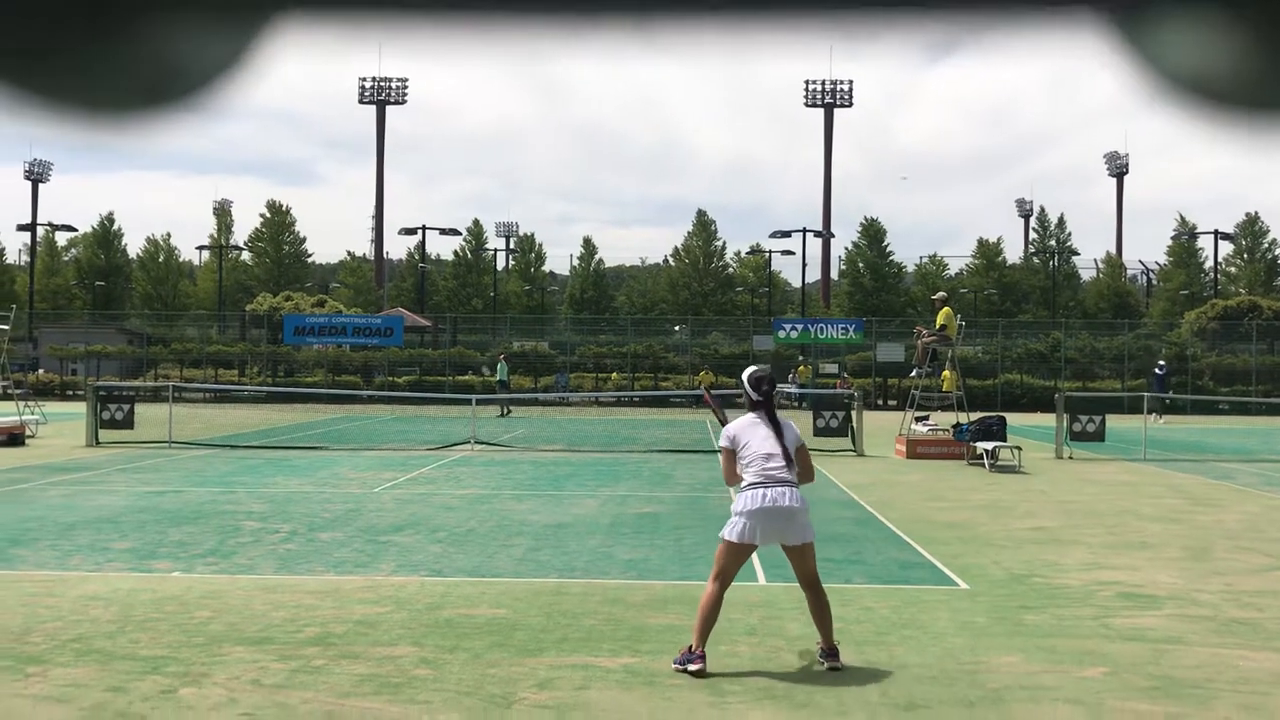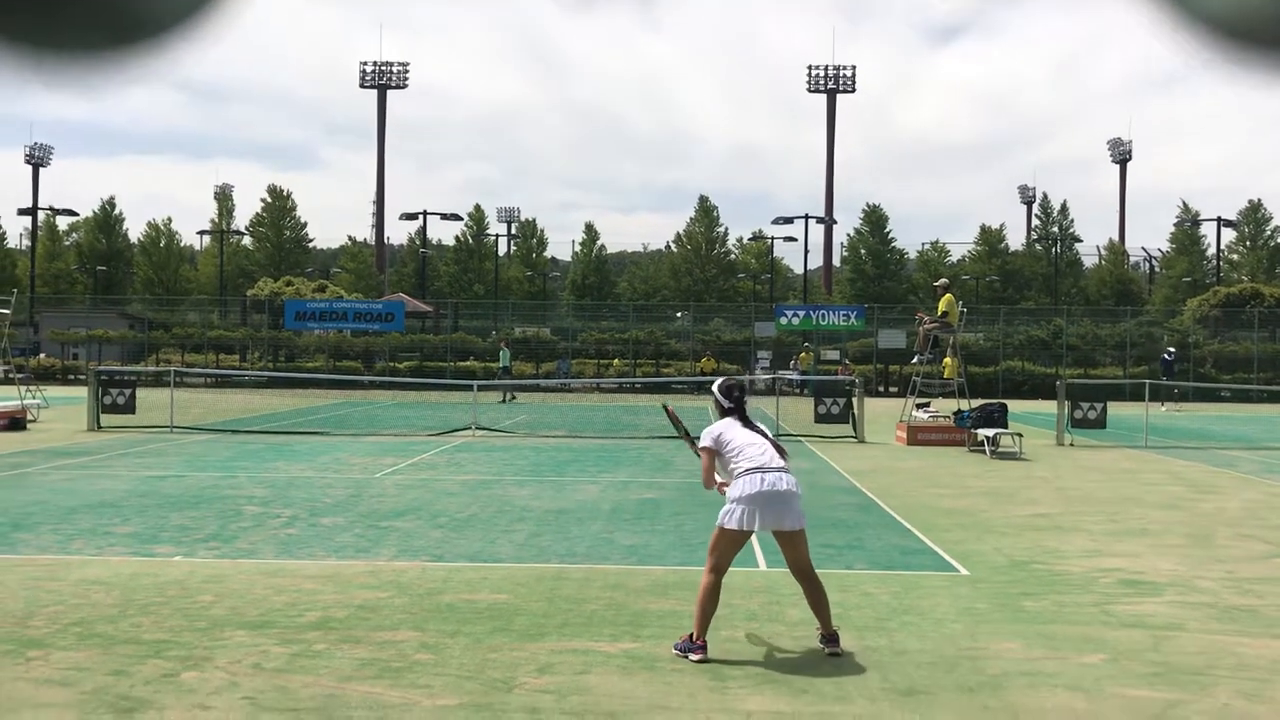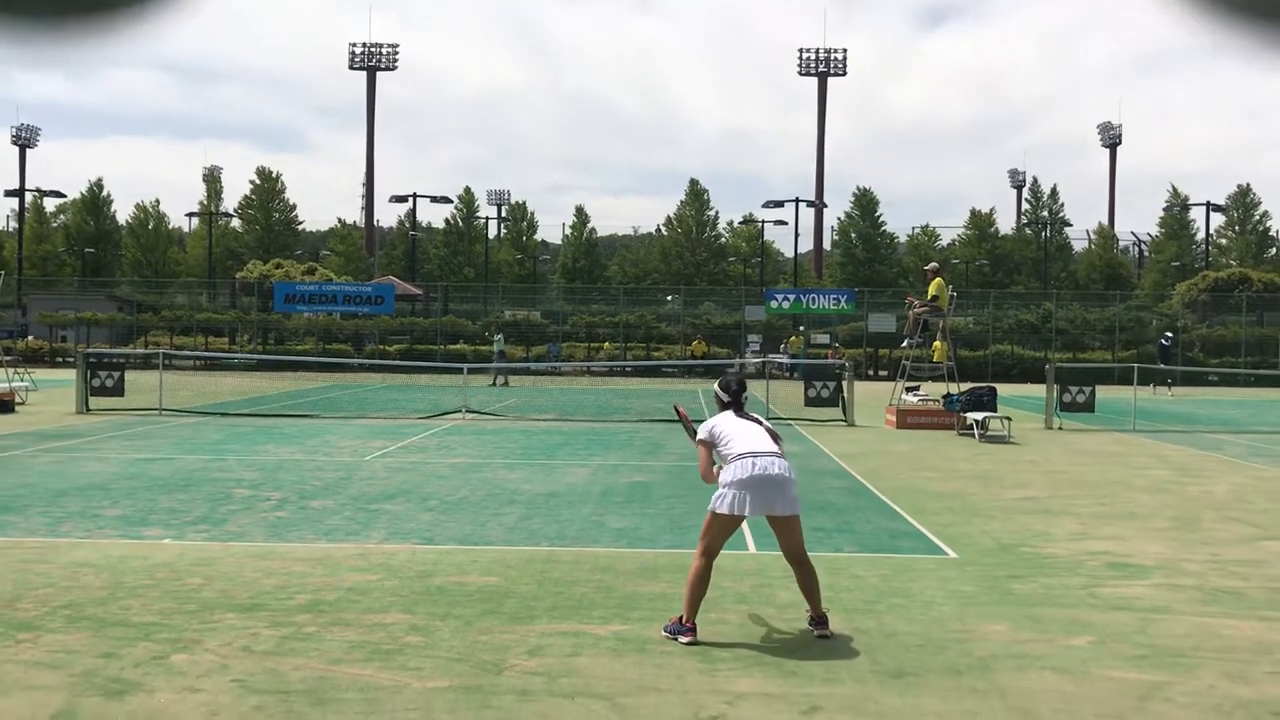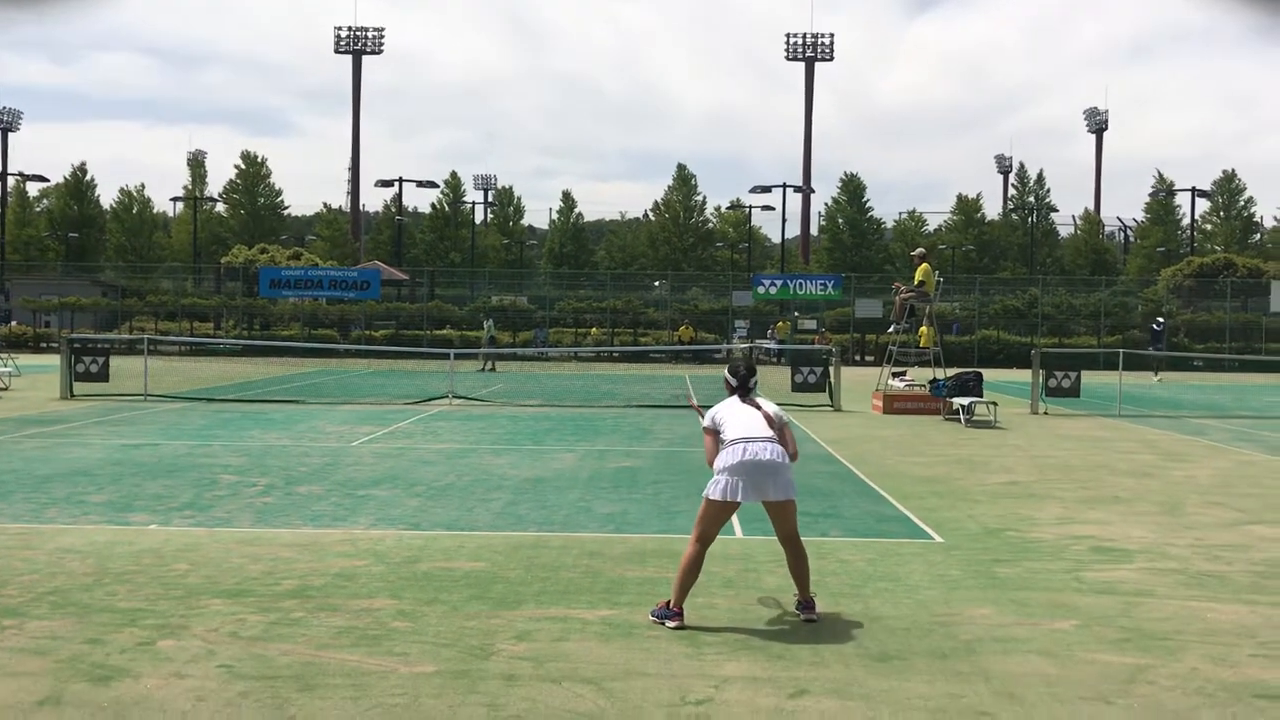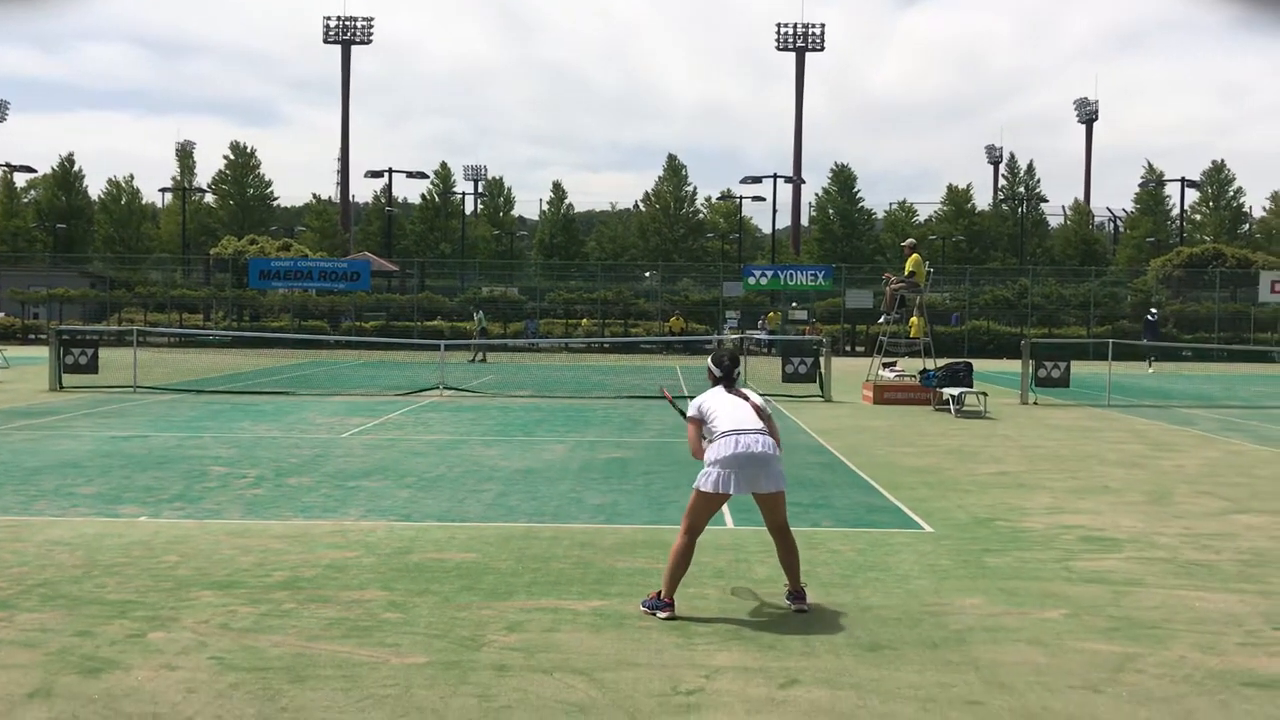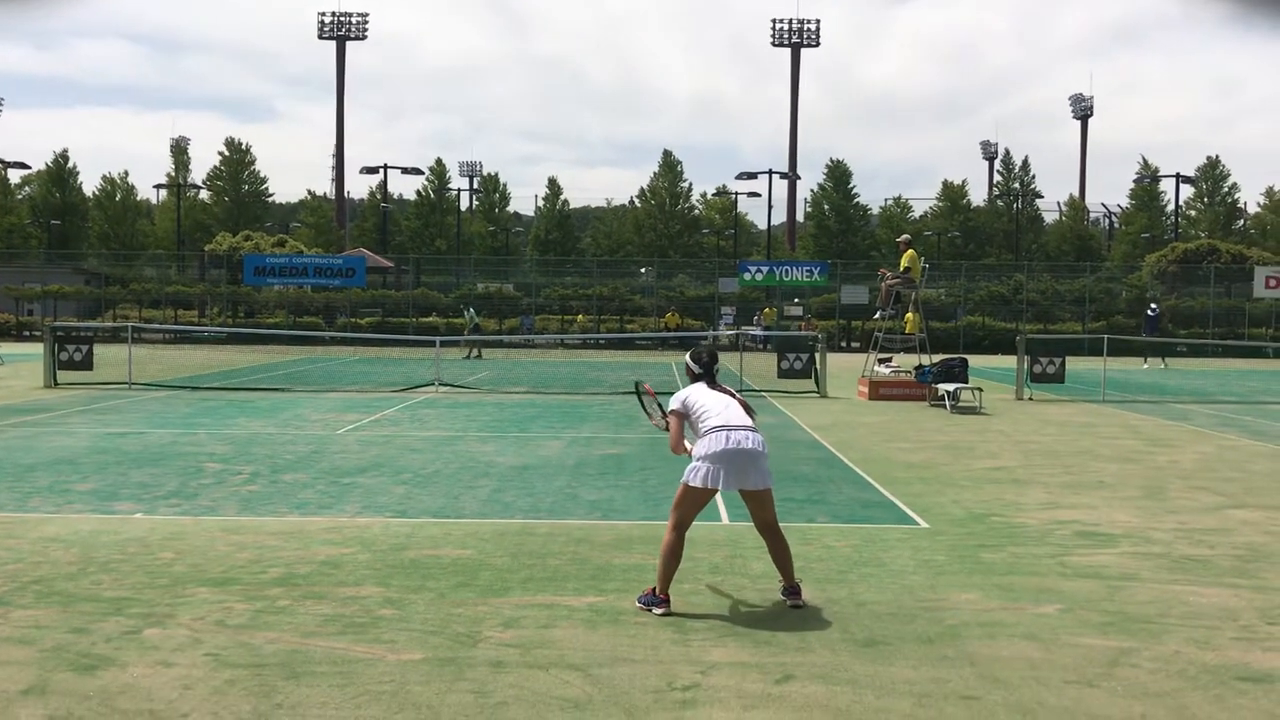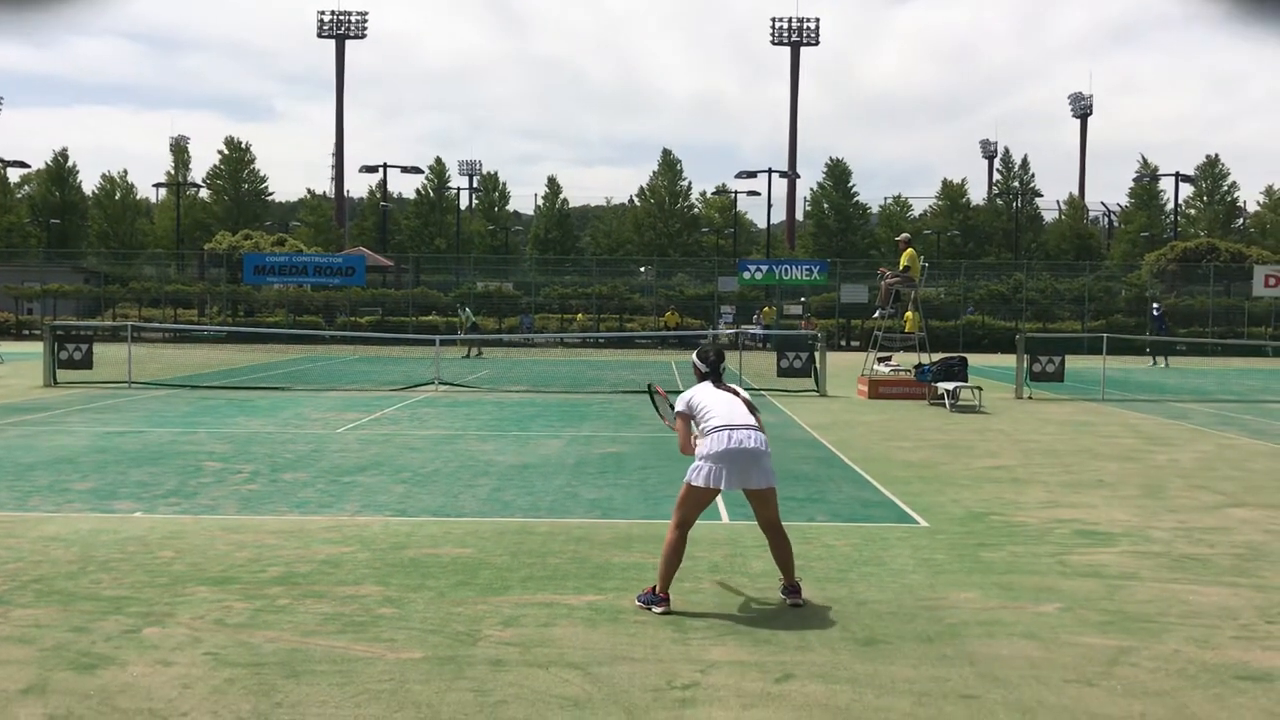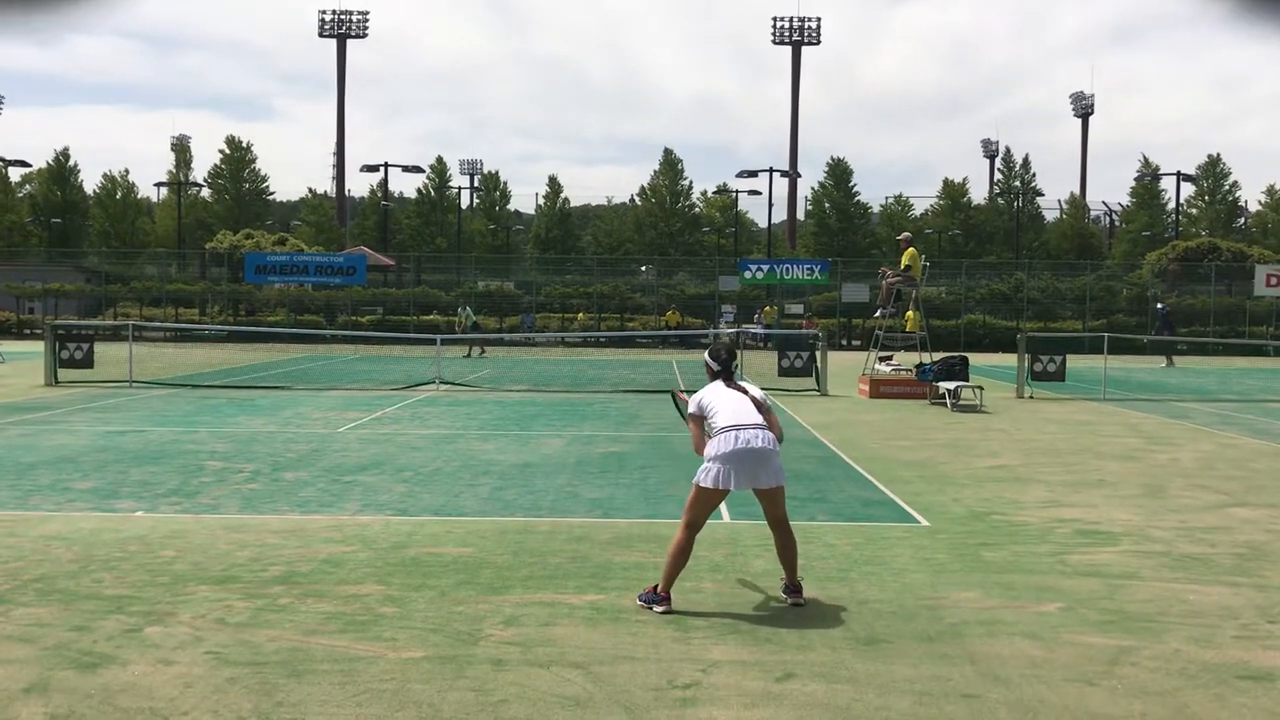
dt=0.3s
person 1, frame 1
left shoulder: (733, 429)
right shoulder: (789, 427)
left elbow: (730, 479)
right elbow: (808, 474)
left hip: (752, 505)
right hip: (792, 503)
left knee: (719, 580)
right knee: (811, 582)
left ankle: (696, 653)
right ankle: (830, 650)
person 1, frame 2
left shoulder: (712, 432)
right shoulder: (759, 428)
left elbow: (707, 482)
left wrist: (720, 481)
left hip: (748, 491)
right hip: (786, 487)
left knee: (714, 569)
right knee: (804, 570)
left ankle: (697, 642)
right ankle: (830, 636)
person 1, frame 3
left shoulder: (710, 425)
right shoulder: (761, 421)
left elbow: (706, 475)
left wrist: (718, 474)
left hip: (741, 474)
right hip: (780, 474)
left knee: (705, 553)
right knee: (797, 555)
left ankle: (686, 624)
right ankle: (819, 618)
person 1, frame 4
left shoulder: (716, 411)
right shoulder: (771, 407)
left elbow: (712, 460)
right elbow: (792, 452)
left hip: (735, 461)
right hip: (775, 459)
left knee: (700, 539)
right knee: (791, 538)
left ankle: (673, 609)
right ankle: (806, 603)
person 1, frame 5
left shoulder: (701, 401)
right shoulder: (753, 396)
left elbow: (696, 451)
right elbow: (776, 440)
left hip: (726, 452)
right hip: (765, 452)
left knee: (689, 530)
right knee: (780, 528)
left ankle: (665, 600)
right ankle: (797, 593)
person 1, frame 6
left shoulder: (682, 396)
right shoulder: (731, 393)
left elbow: (675, 446)
left wrist: (689, 448)
left hip: (715, 449)
right hip: (754, 447)
left knee: (677, 525)
right knee: (769, 526)
left ankle: (660, 596)
right ankle: (792, 589)
person 1, frame 7
left shoulder: (688, 396)
right shoulder: (738, 391)
left elbow: (685, 447)
right elbow: (762, 432)
left wrist: (697, 444)
left hip: (717, 448)
right hip: (756, 448)
left knee: (679, 524)
right knee: (771, 524)
left ankle: (659, 594)
right ankle: (792, 587)
person 1, frame 8
left shoulder: (700, 396)
right shoulder: (753, 390)
left elbow: (700, 448)
right elbow: (778, 434)
left hip: (725, 449)
right hip: (764, 446)
left knee: (689, 525)
right knee: (780, 522)
left ankle: (661, 594)
right ankle: (793, 587)
